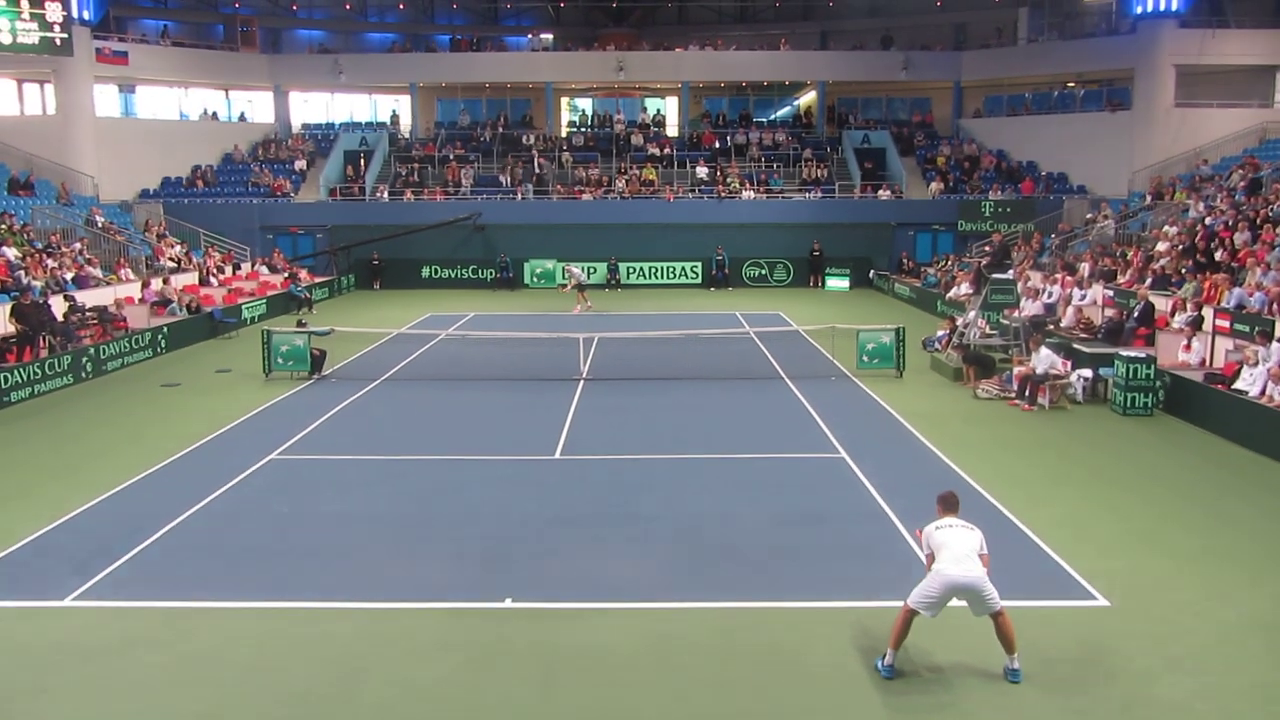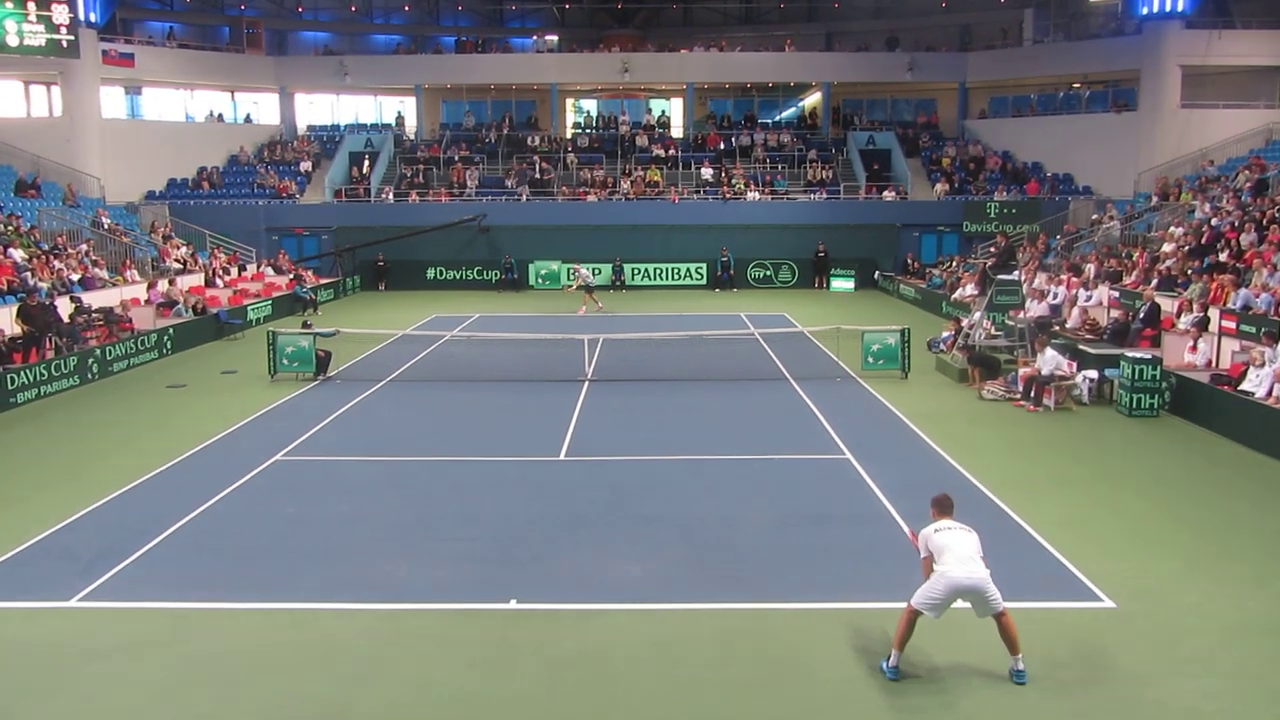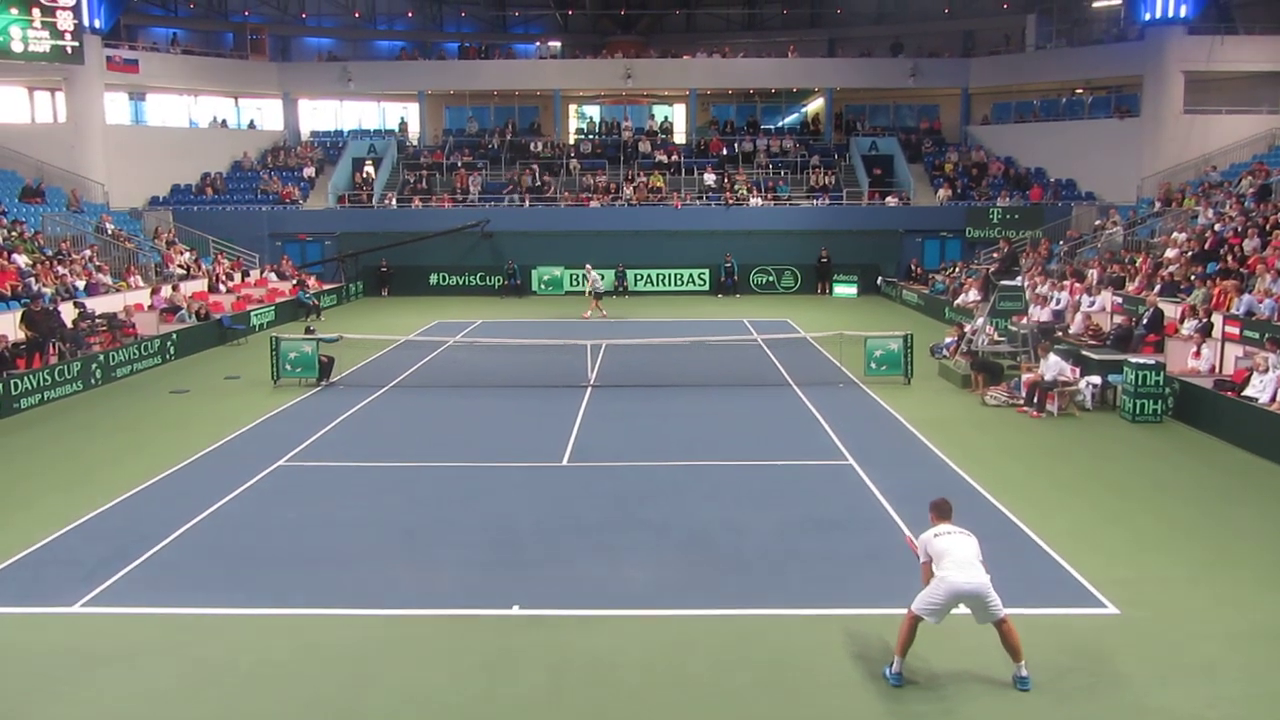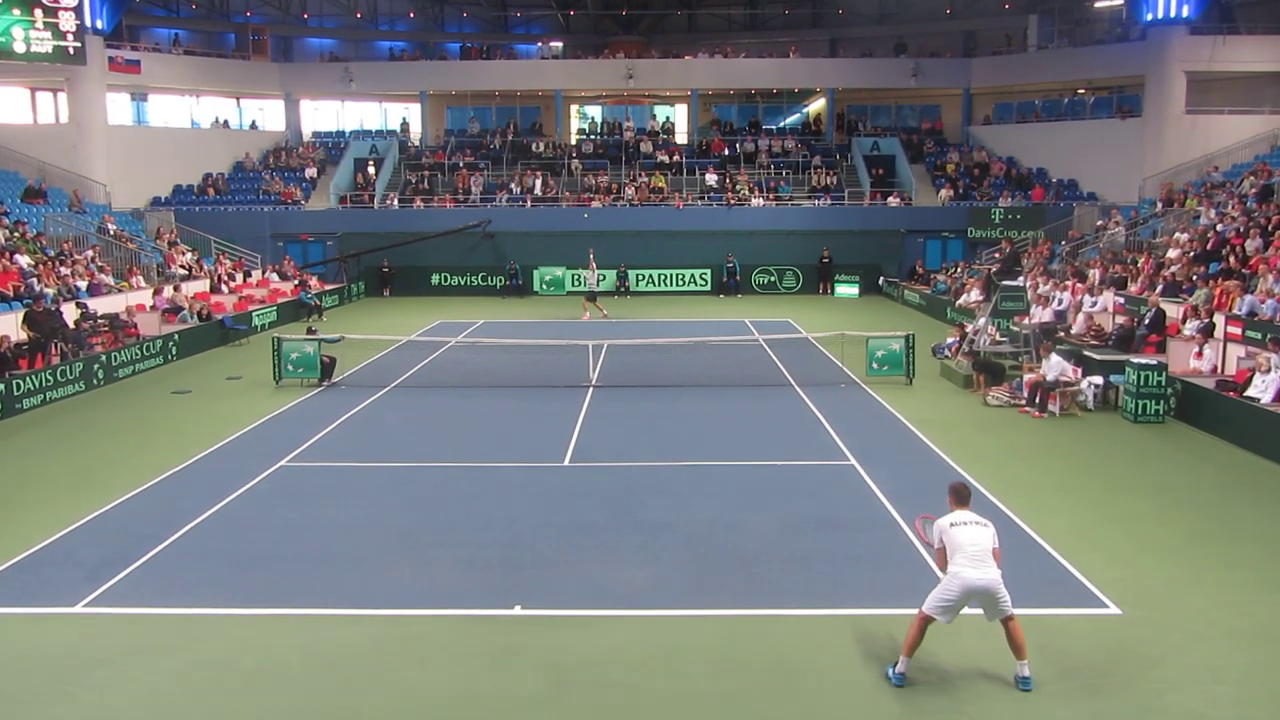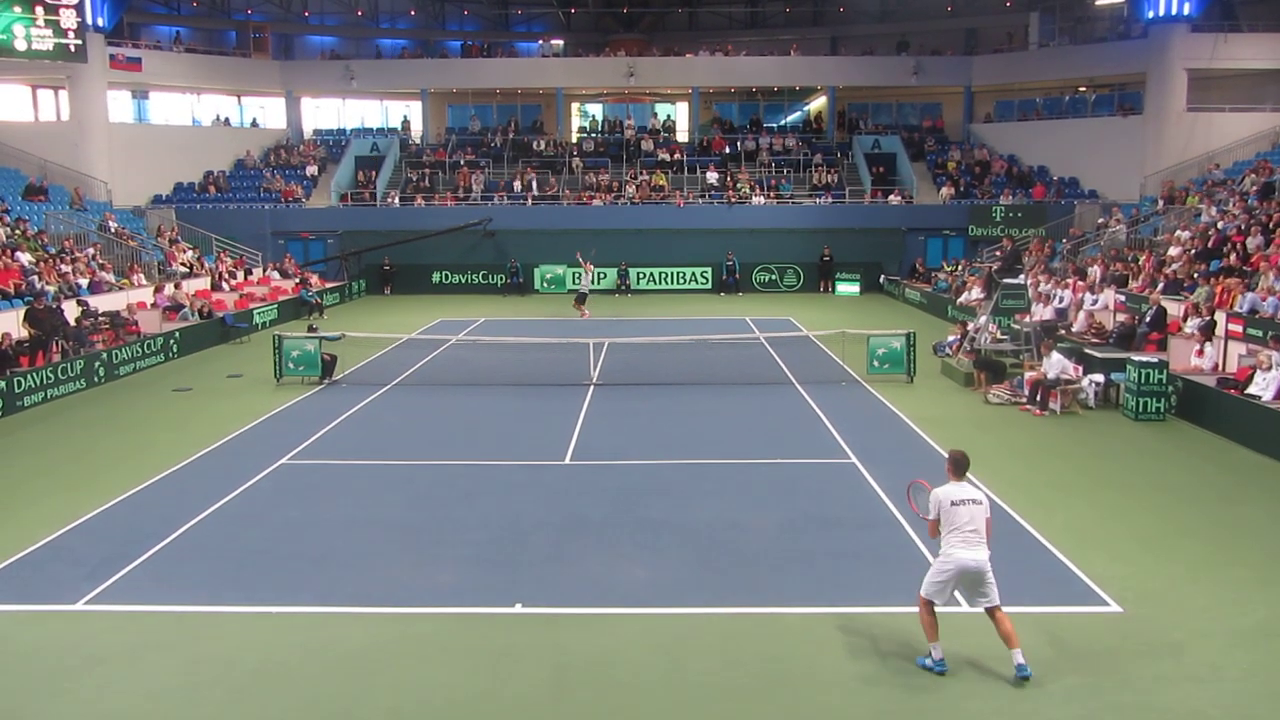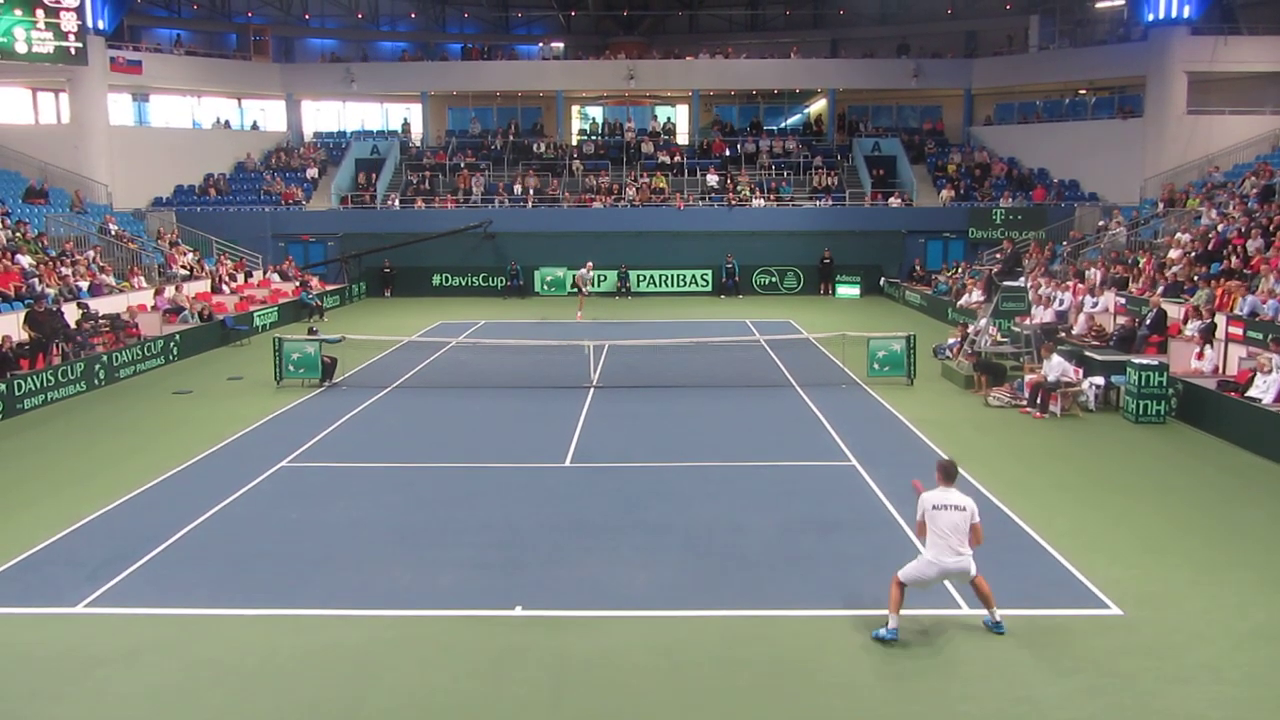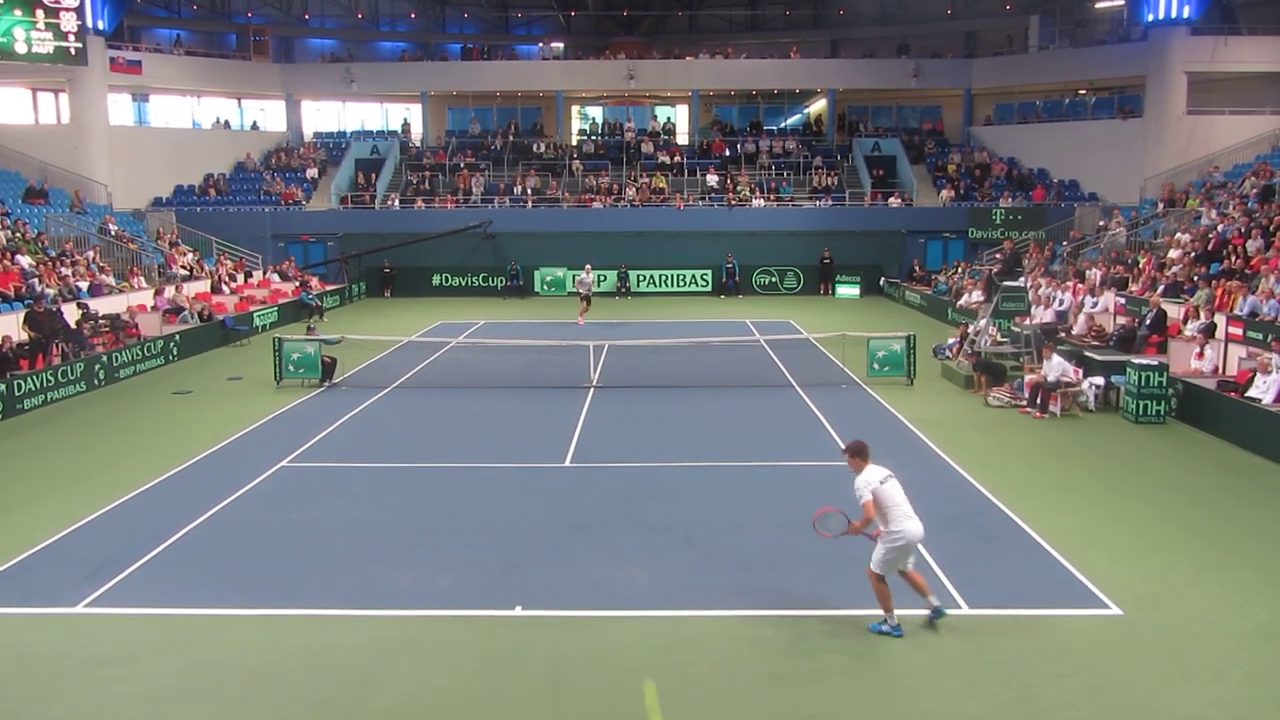
dt=0.5s
person 1, frame 1
left shoulder: (930, 529)
right shoulder: (975, 530)
left hip: (944, 575)
right hip: (976, 577)
left knee: (907, 611)
right knee: (999, 614)
left ankle: (888, 664)
right ankle: (1013, 666)
person 1, frame 2
left shoulder: (927, 532)
right shoulder: (970, 531)
left elbow: (928, 575)
left hip: (948, 577)
right hip: (980, 577)
left knee: (911, 611)
right knee: (1002, 615)
left ankle: (892, 664)
right ankle: (1018, 668)
person 1, frame 3
left shoulder: (926, 537)
right shoulder: (969, 536)
left elbow: (928, 580)
left hip: (948, 582)
right hip: (979, 582)
left knee: (912, 617)
right knee: (1002, 622)
left ankle: (895, 671)
right ankle: (1022, 674)
person 1, frame 4
left shoulder: (942, 522)
right shoulder: (987, 524)
left elbow: (942, 565)
left hip: (960, 578)
right hip: (991, 578)
left knee: (922, 619)
right knee: (1009, 619)
left ankle: (899, 672)
right ankle: (1024, 674)
person 1, frame 5
left shoulder: (938, 493)
right shoulder: (980, 496)
left elbow: (932, 533)
right elbow: (985, 534)
left hip: (951, 559)
right hip: (980, 559)
left knee: (925, 602)
right knee: (995, 611)
left ankle: (937, 658)
right ankle: (1020, 663)
person 1, frame 6
left shoulder: (926, 498)
right shoulder: (969, 502)
left elbow: (921, 533)
right elbow: (978, 540)
left hip: (935, 563)
right hip: (962, 562)
left knee: (898, 581)
right knee: (975, 576)
left ankle: (891, 628)
right ankle: (996, 620)
person 1, frame 7
left shoulder: (862, 481)
right shoulder: (885, 472)
left elbow: (870, 516)
left wrist: (858, 527)
right wrist: (883, 529)
left hip: (901, 533)
right hip: (915, 527)
left knee: (875, 574)
right knee: (903, 569)
left ankle: (892, 624)
right ankle: (935, 606)
